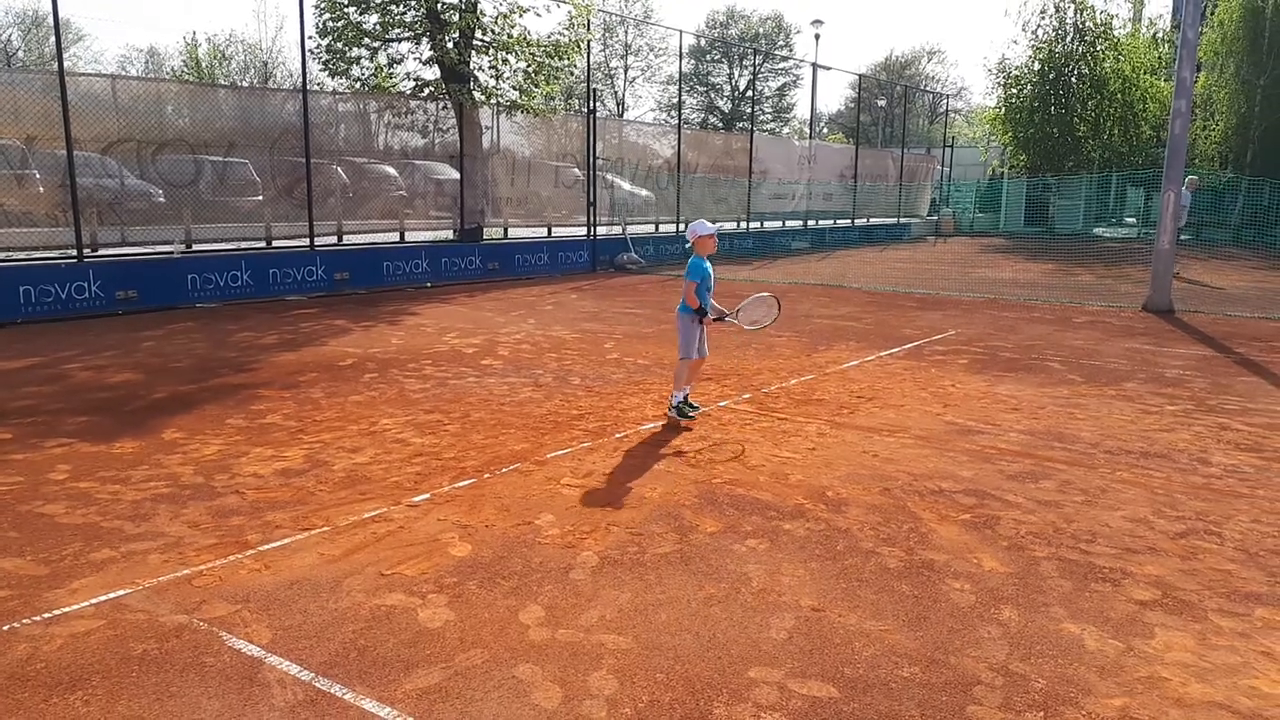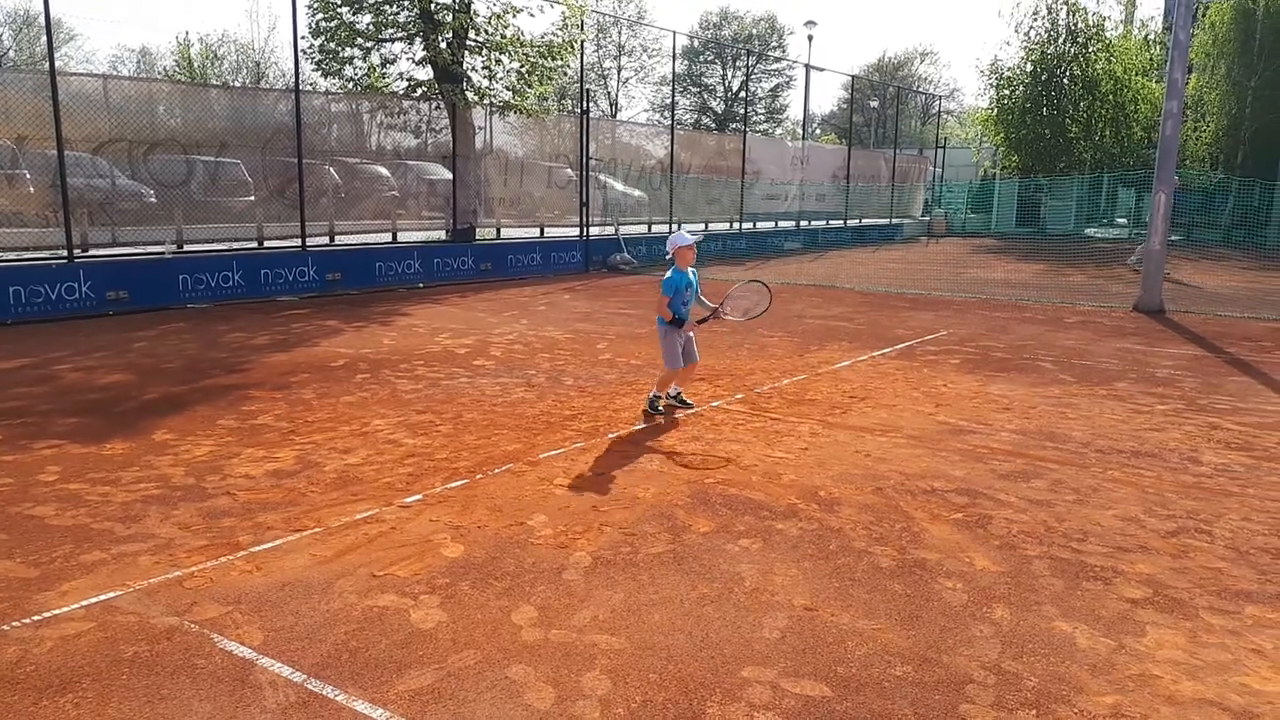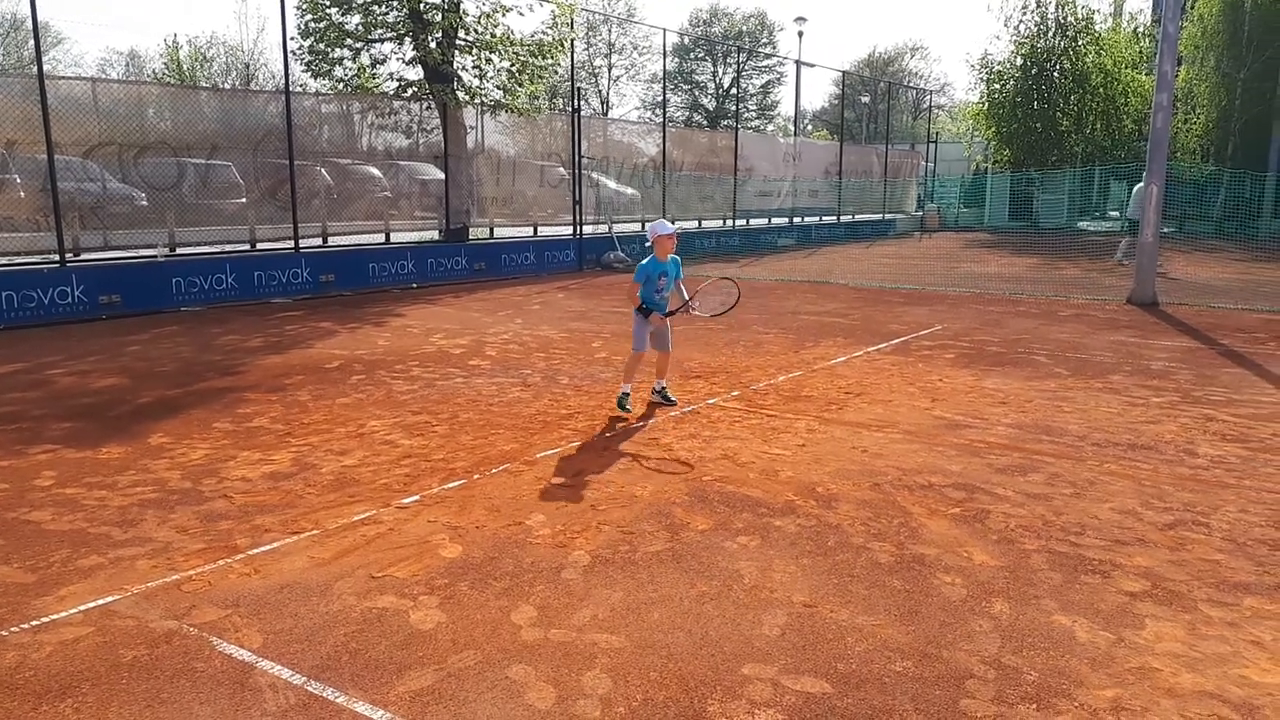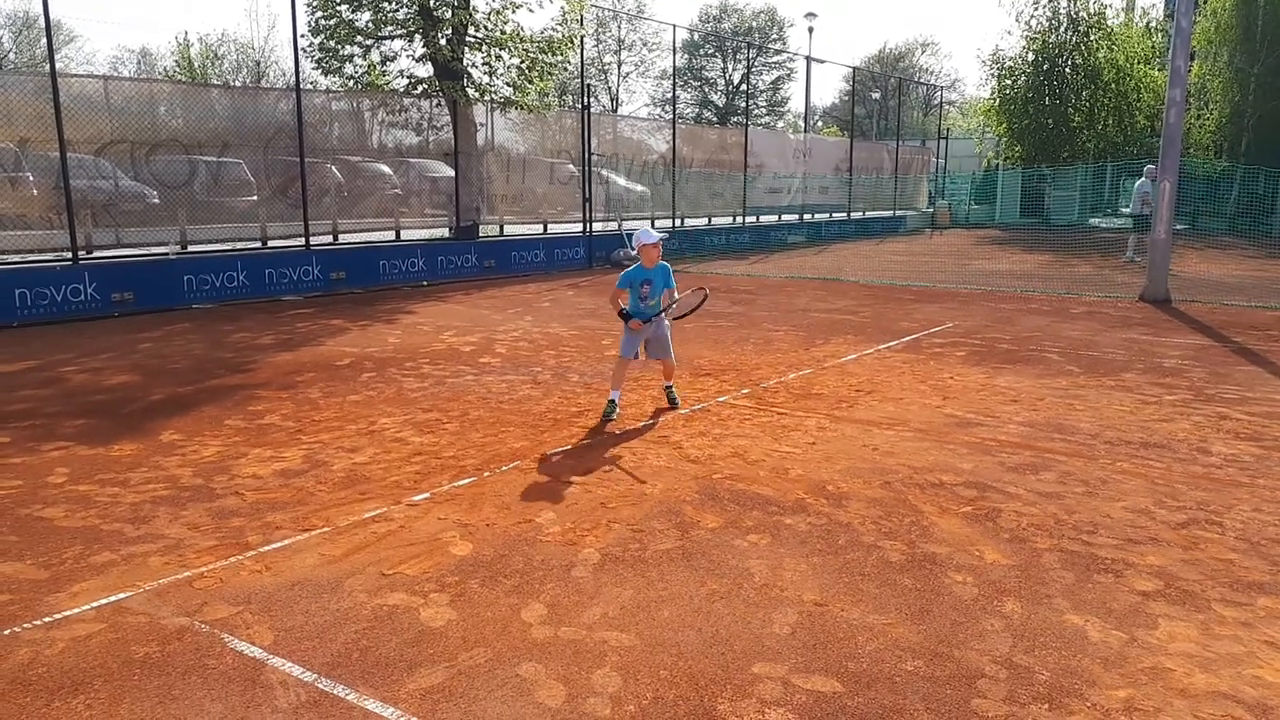
dt=0.3s
person 1, frame 1
left shoulder: (706, 264)
right shoulder: (696, 264)
right elbow: (688, 294)
left wrist: (718, 309)
right wrist: (704, 314)
left hip: (698, 317)
right hip: (689, 316)
left knee: (699, 359)
right knee: (687, 359)
left ankle: (682, 395)
right ankle: (676, 403)
person 1, frame 2
left shoulder: (692, 273)
right shoulder: (672, 278)
left elbow: (697, 297)
right elbow: (661, 308)
left wrist: (711, 307)
right wrist: (680, 323)
left hip: (684, 327)
right hip: (669, 328)
left knee: (692, 364)
right knee: (674, 369)
left ankle: (673, 394)
right ankle: (655, 396)
person 1, frame 3
left shoulder: (675, 262)
right shoulder: (645, 266)
left elbow: (678, 285)
right elbow: (631, 294)
left wrist: (686, 299)
right wrist: (648, 314)
left hip: (662, 315)
right hip: (644, 315)
left knee: (665, 353)
right knee: (638, 352)
left ankle: (658, 390)
right ankle: (624, 394)
person 1, frame 4
left shoulder: (665, 269)
right shoulder: (630, 274)
left elbow: (672, 292)
right elbow: (613, 298)
right wrist: (627, 319)
left hip: (657, 322)
right hip: (635, 323)
left knee: (669, 361)
right knee: (624, 359)
left ankle: (668, 387)
right ankle: (613, 402)
